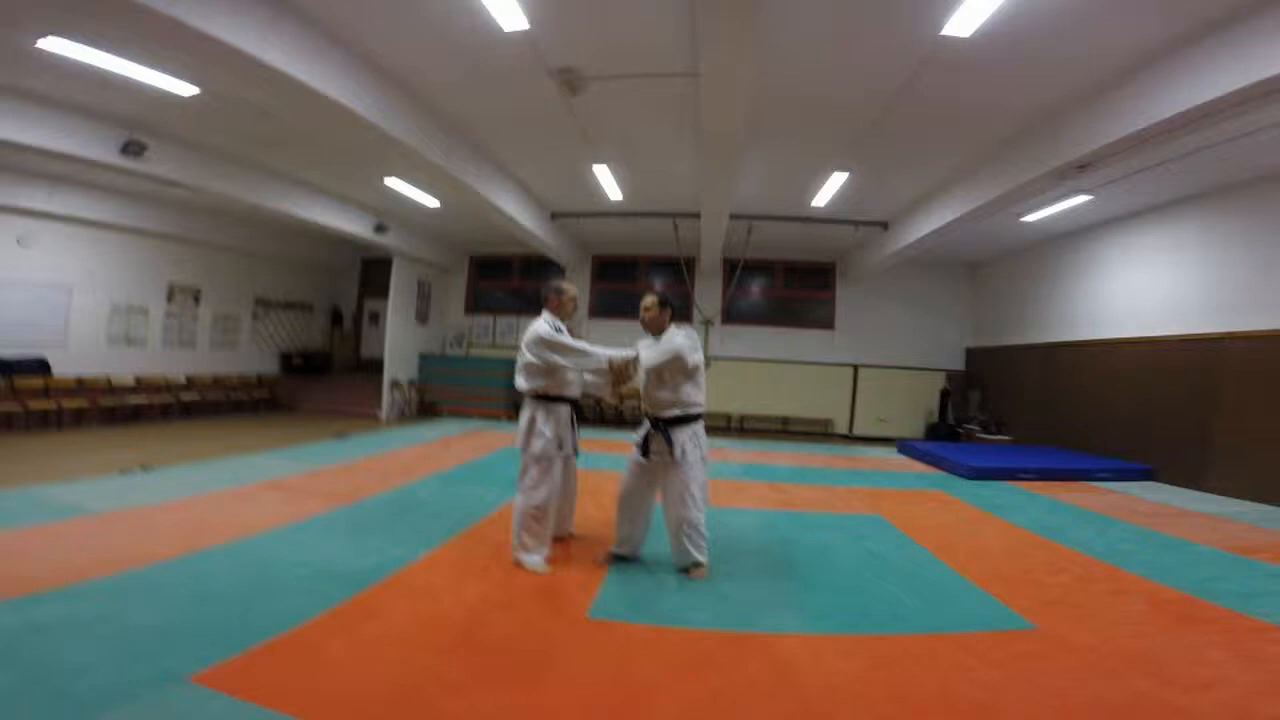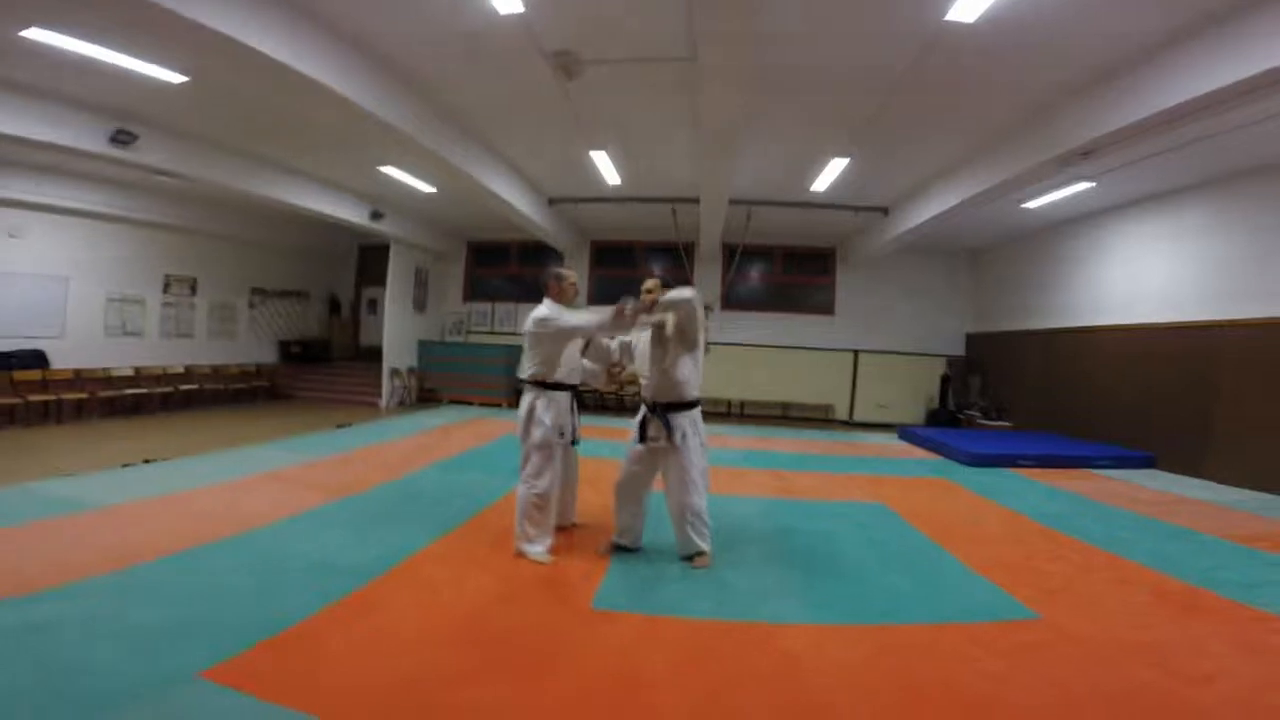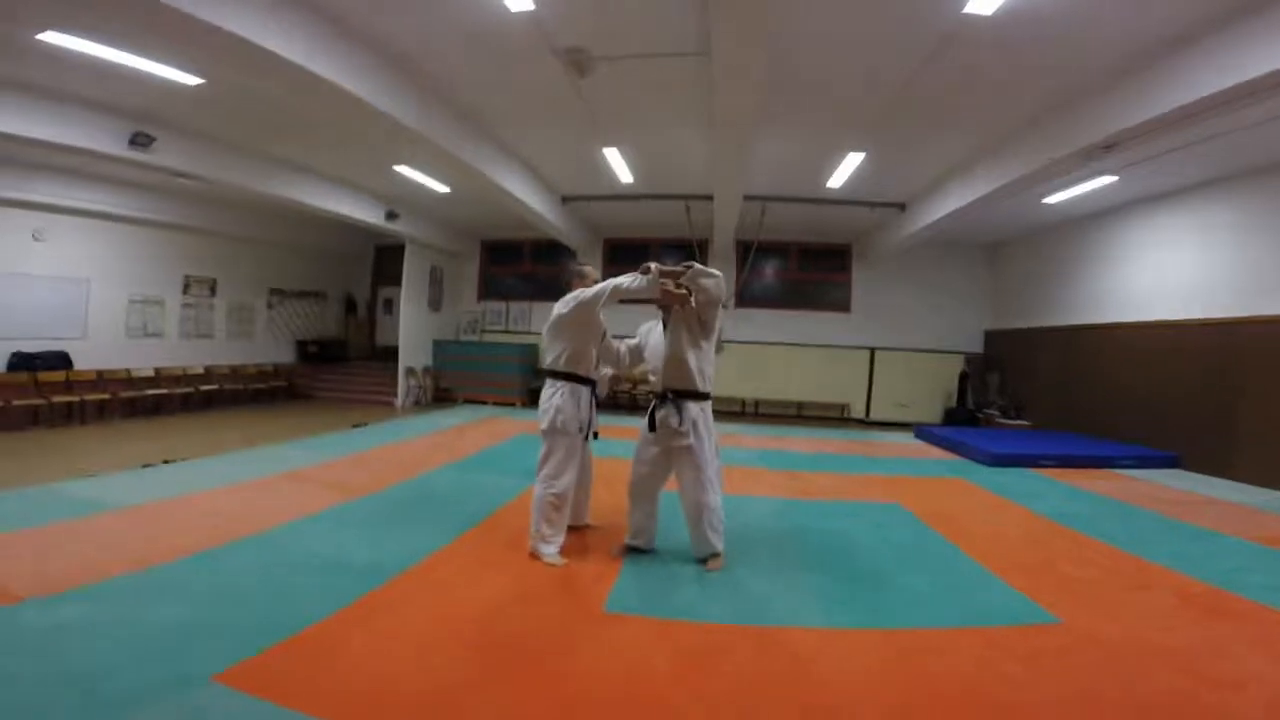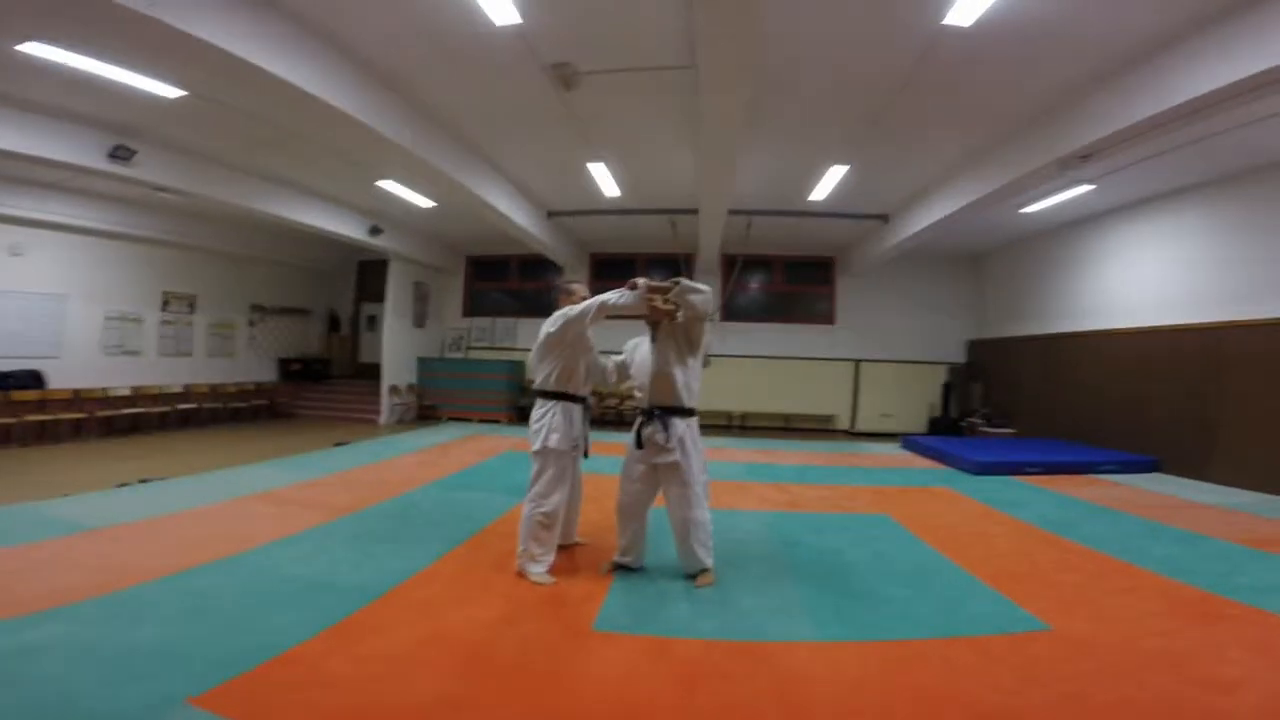
dt=0.2s
person 1, frame 1
left shoulder: (558, 331)
right shoulder: (541, 332)
left elbow: (573, 372)
right elbow: (578, 354)
left wrist: (608, 378)
right wrist: (614, 360)
left hip: (560, 416)
right hip: (543, 417)
left knee: (564, 480)
right knee: (539, 486)
left ankle: (559, 529)
right ankle: (528, 552)
person 1, frame 2
left shoulder: (561, 317)
right shoulder: (544, 317)
left elbow: (574, 361)
right elbow: (581, 324)
left wrist: (604, 372)
right wrist: (617, 319)
left hip: (562, 403)
right hip: (543, 405)
left knee: (565, 467)
right knee: (539, 474)
left ankle: (561, 518)
right ankle: (530, 542)
person 1, frame 3
left shoulder: (583, 313)
right shoulder: (571, 306)
left elbow: (603, 350)
right elbow: (612, 288)
right wrist: (651, 281)
left hip: (578, 396)
right hip: (563, 398)
left knee: (578, 467)
right knee: (557, 473)
left ankle: (573, 517)
right ankle: (544, 543)
person 1, frame 4
left shoulder: (570, 332)
right shoulder: (559, 323)
left elbow: (593, 368)
right elbow: (600, 306)
right wrist: (640, 297)
left hip: (567, 416)
right hip: (555, 417)
left knee: (568, 485)
right knee: (547, 492)
left ankle: (563, 537)
right ankle: (532, 562)
person 2, frame 1
left shoulder: (684, 337)
right shoulder: (648, 345)
left elbow: (674, 352)
left wrist: (633, 358)
left hip: (683, 436)
right hip: (653, 433)
left knee: (684, 503)
right knee: (632, 494)
left ankle: (695, 559)
right ankle: (625, 548)
person 2, frame 2
left shoulder: (685, 325)
right shoulder: (641, 334)
left elbow: (687, 299)
right elbow: (616, 352)
left wrist: (649, 308)
left hip: (681, 420)
right hip: (649, 418)
left knee: (685, 488)
right knee: (630, 482)
left ankle: (697, 547)
right ankle: (626, 538)
person 2, frame 3
left shoulder: (699, 318)
right shoulder: (650, 330)
left elbow: (713, 282)
right elbow: (624, 356)
left wrist: (666, 272)
left hip: (692, 415)
right hip: (659, 413)
left knee: (700, 487)
right knee: (642, 482)
left ankle: (712, 549)
right ankle: (639, 540)
person 2, frame 4
left shoulder: (686, 334)
right shoulder: (636, 346)
left elbow: (701, 297)
right elbow: (611, 373)
left wrist: (653, 286)
left hip: (678, 431)
right hip: (646, 430)
left knee: (688, 503)
right knee: (631, 500)
left ankle: (701, 565)
right ankle: (628, 557)
